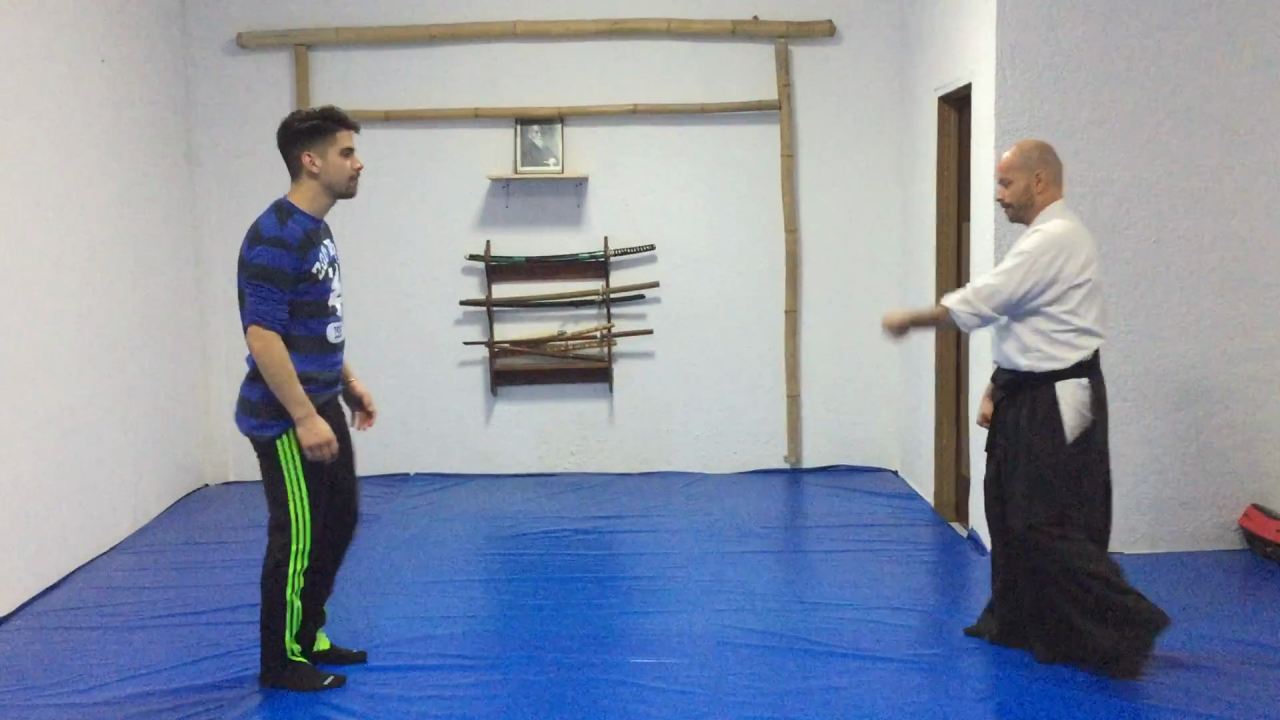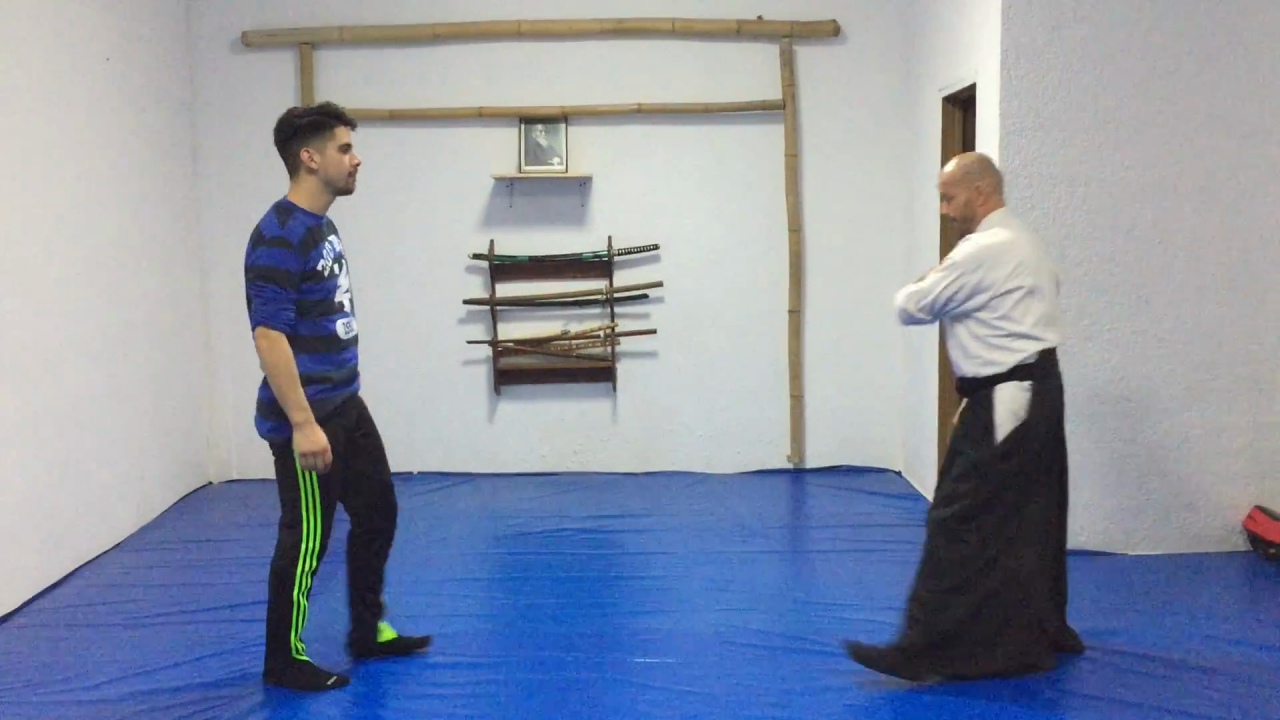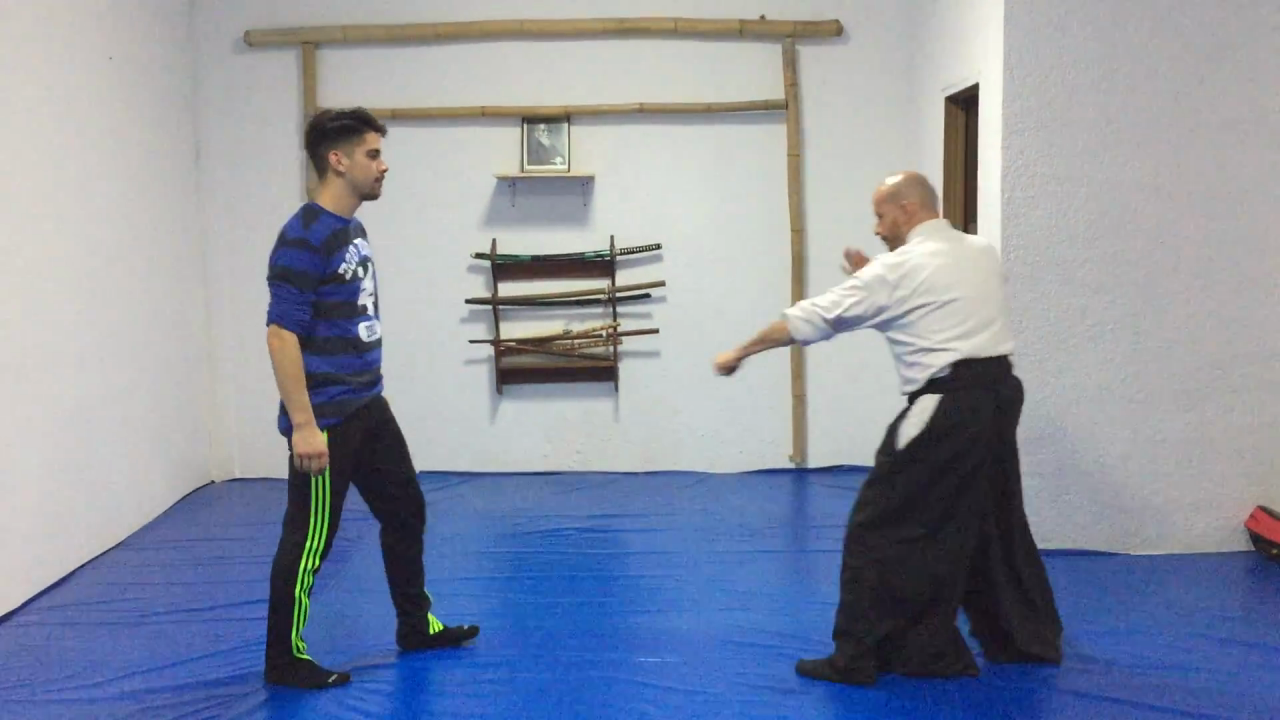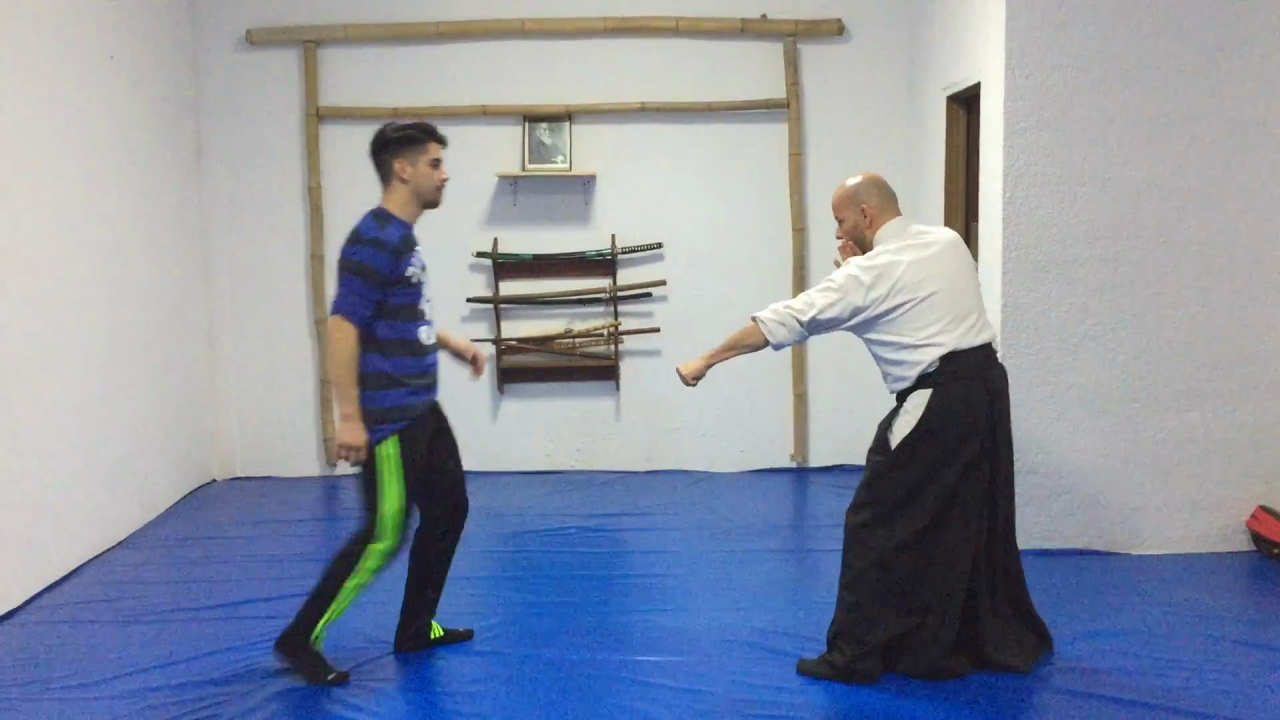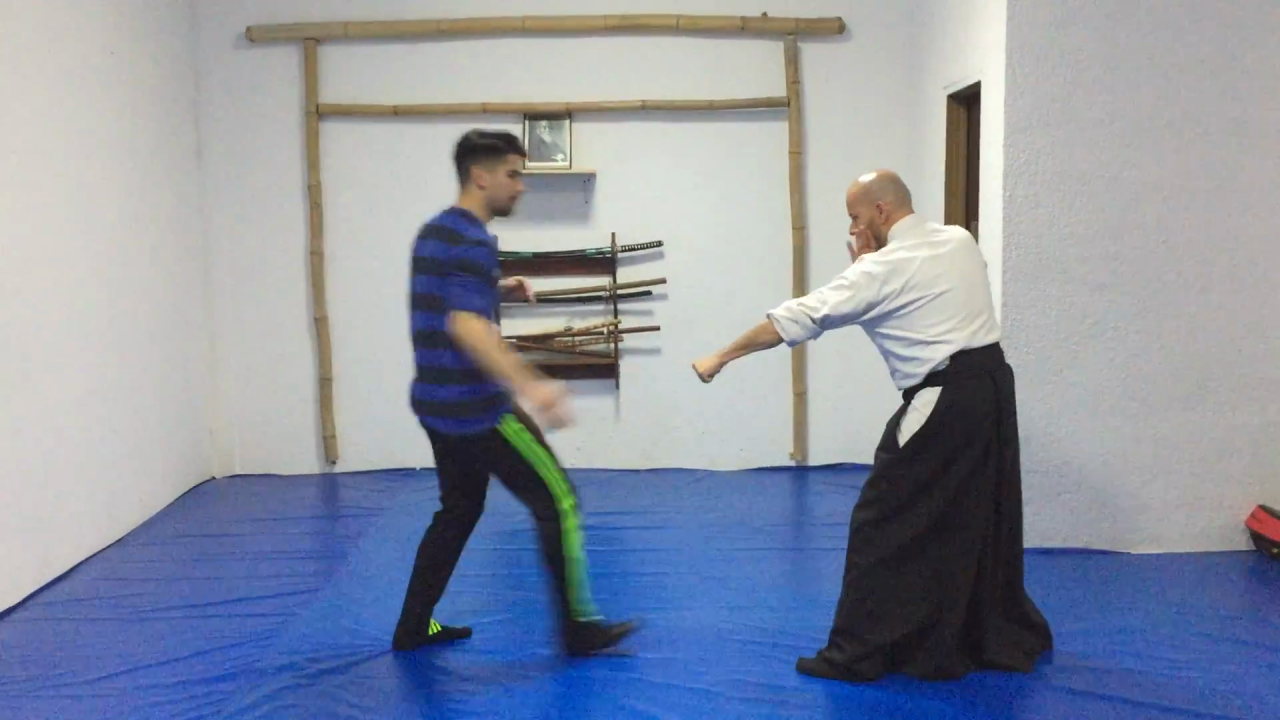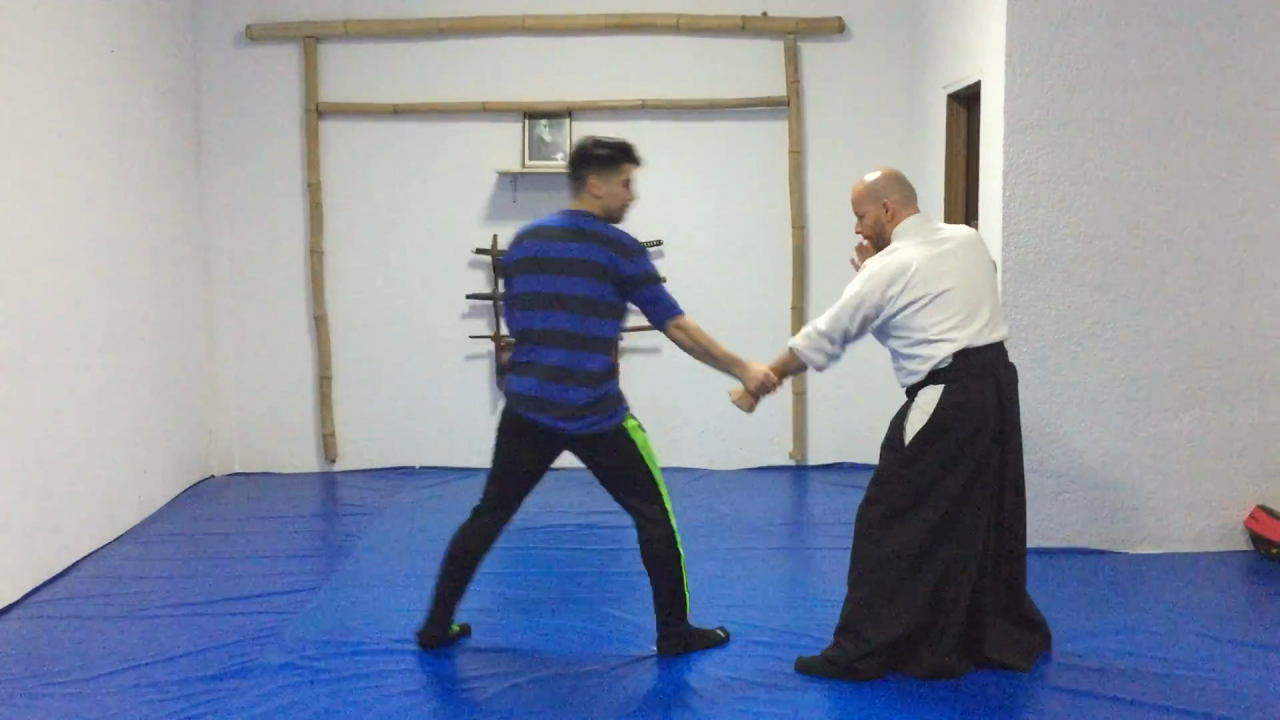
dt=0.3s
person 1, frame 1
left shoulder: (318, 229)
right shoulder: (275, 237)
right elbow: (262, 336)
left wrist: (350, 384)
right wrist: (304, 417)
left hip: (323, 406)
right hip: (284, 419)
left knee: (340, 521)
right knee: (297, 537)
left ankle: (308, 636)
right ankle: (282, 661)
person 1, frame 2
left shoulder: (323, 227)
right shoulder: (278, 236)
right elbow: (269, 336)
right wrist: (302, 424)
left hip: (344, 405)
right hip: (303, 417)
left knee: (378, 512)
right knee: (306, 537)
left ankle: (369, 630)
right ankle: (284, 660)
person 1, frame 3
left shoulder: (353, 230)
right shoulder: (305, 237)
right elbow: (283, 334)
right wrist: (304, 424)
left hip: (367, 409)
right hip: (327, 419)
left knee: (406, 510)
right knee: (310, 536)
left ankle: (417, 624)
right ankle: (286, 658)
person 1, frame 4
left shoulder: (404, 236)
right shoulder: (375, 239)
right elbow: (344, 327)
left wrist: (452, 344)
right wrist: (350, 416)
left hip: (421, 409)
right hip: (387, 418)
left knee: (448, 510)
right knee: (383, 535)
left ankle: (417, 628)
right ankle: (301, 639)
person 1, frame 5
left shoulder: (433, 234)
right shoulder: (470, 241)
right elbow: (466, 325)
left wrist: (494, 292)
right wrist: (527, 384)
left hip: (435, 404)
right hip: (474, 407)
left knee: (458, 512)
right knee: (556, 505)
left ankle: (414, 625)
right ankle: (575, 628)
person 1, frame 6
left shoulder: (524, 243)
right shoulder: (619, 248)
right elbow: (677, 326)
right wrist: (742, 369)
left hip: (527, 407)
right hip: (595, 413)
left knee: (492, 511)
right knee: (652, 513)
left ankle: (438, 624)
right ankle: (675, 631)
person 2, frame 1
left shoulder: (1055, 241)
right shoulder: (1046, 238)
left elbow: (977, 307)
left wrist: (910, 319)
right wrist: (996, 391)
left hip: (1058, 402)
right hip: (1032, 396)
left knee: (1046, 522)
right knee: (1015, 515)
left ankle: (1123, 630)
right ankle: (1023, 620)
person 2, frame 2
left shoulder: (987, 251)
right shoulder: (1021, 245)
left elbow: (912, 308)
left wrist: (930, 281)
right wrist: (971, 396)
left hip: (1009, 402)
right hip: (1029, 396)
left knee: (960, 522)
right knee: (1022, 521)
left ankle: (925, 649)
right ankle: (1040, 632)
person 2, frame 3
left shoulder: (899, 268)
right shoulder: (984, 252)
left elbow: (815, 317)
left wrist: (740, 352)
left hip: (948, 410)
right hip: (998, 397)
left knee: (881, 527)
right knee: (994, 523)
left ankle: (858, 656)
right ankle: (1026, 635)
person 2, frame 4
left shoulder: (869, 272)
right shoulder: (949, 243)
left elbow: (785, 320)
left wrist: (706, 360)
left hip: (939, 403)
right hip: (985, 389)
left knee: (878, 526)
right knee: (979, 521)
left ankle: (855, 655)
right ankle: (1004, 640)
person 2, frame 5
left shoulder: (884, 268)
right shoulder: (961, 242)
left elbow: (799, 317)
left wrist: (722, 356)
left hip: (944, 403)
right hip: (992, 389)
left knee: (885, 524)
right knee: (982, 518)
left ankle: (857, 653)
right ankle: (1006, 637)
person 2, frame 6
left shoulder: (887, 269)
right shoulder: (969, 241)
left elbow: (820, 341)
left hip: (947, 400)
right hip: (996, 386)
left knee: (892, 523)
right knee: (988, 517)
left ankle: (859, 652)
right ankle: (1007, 636)
